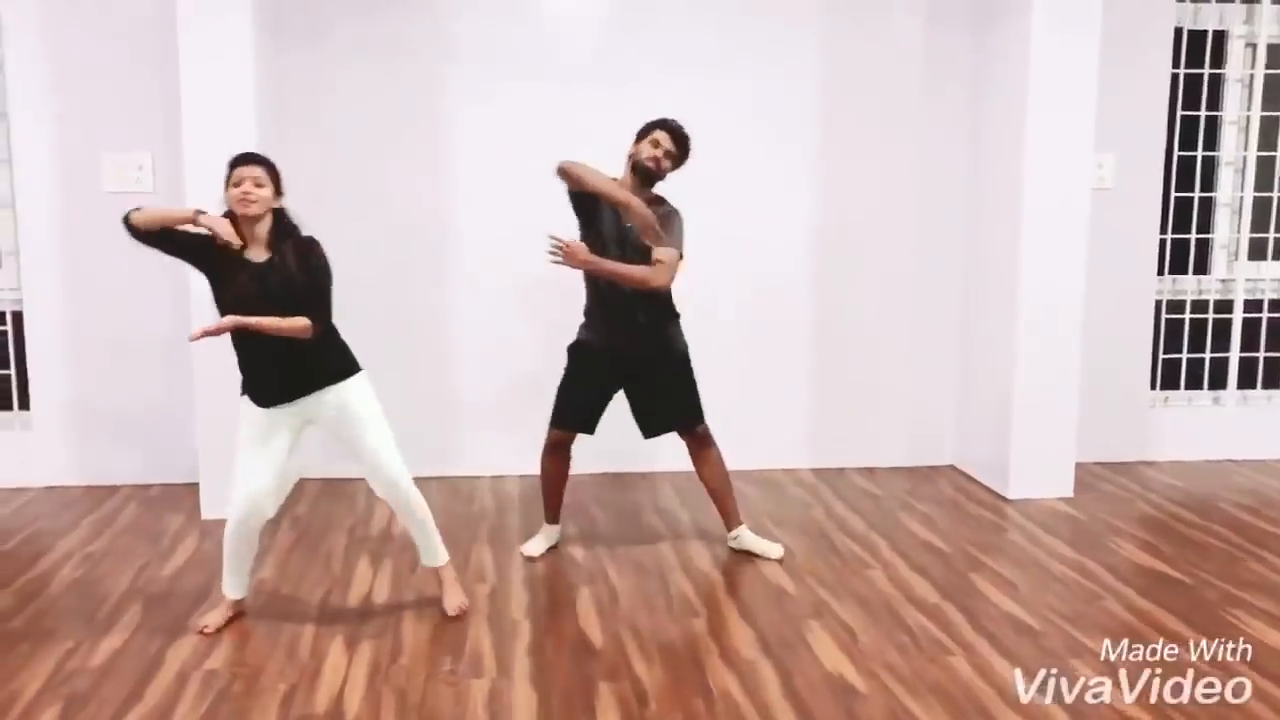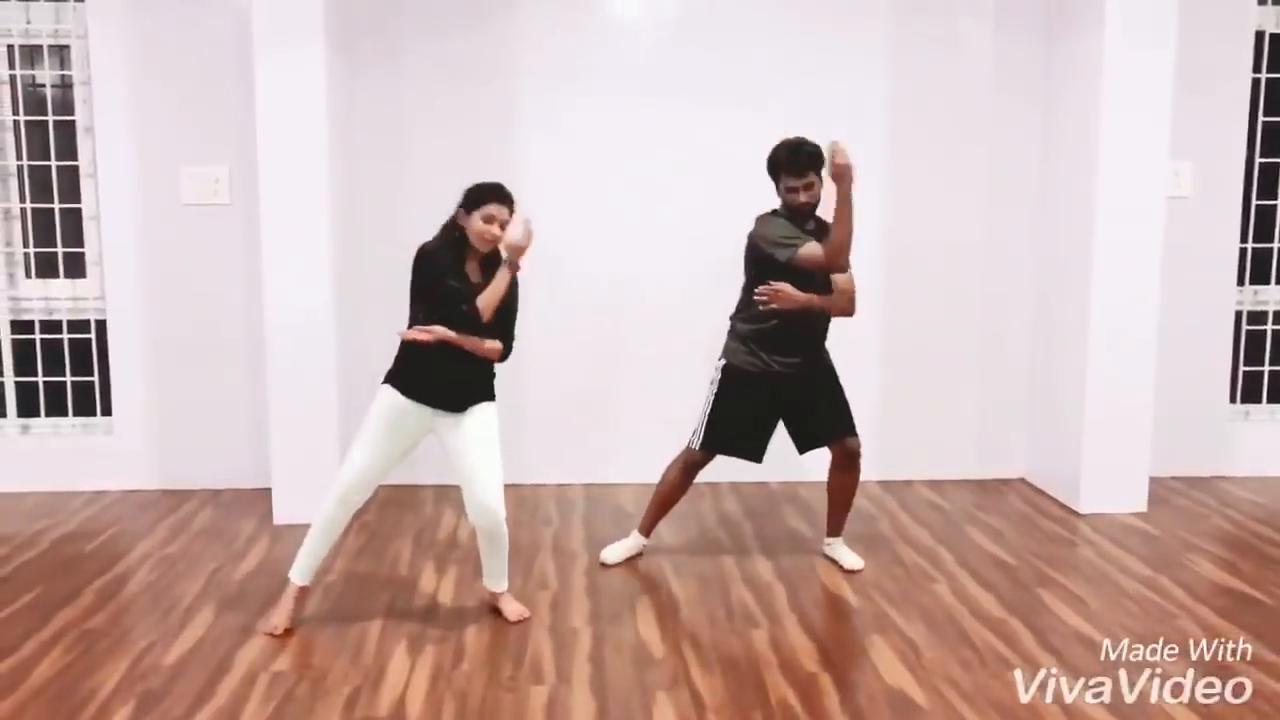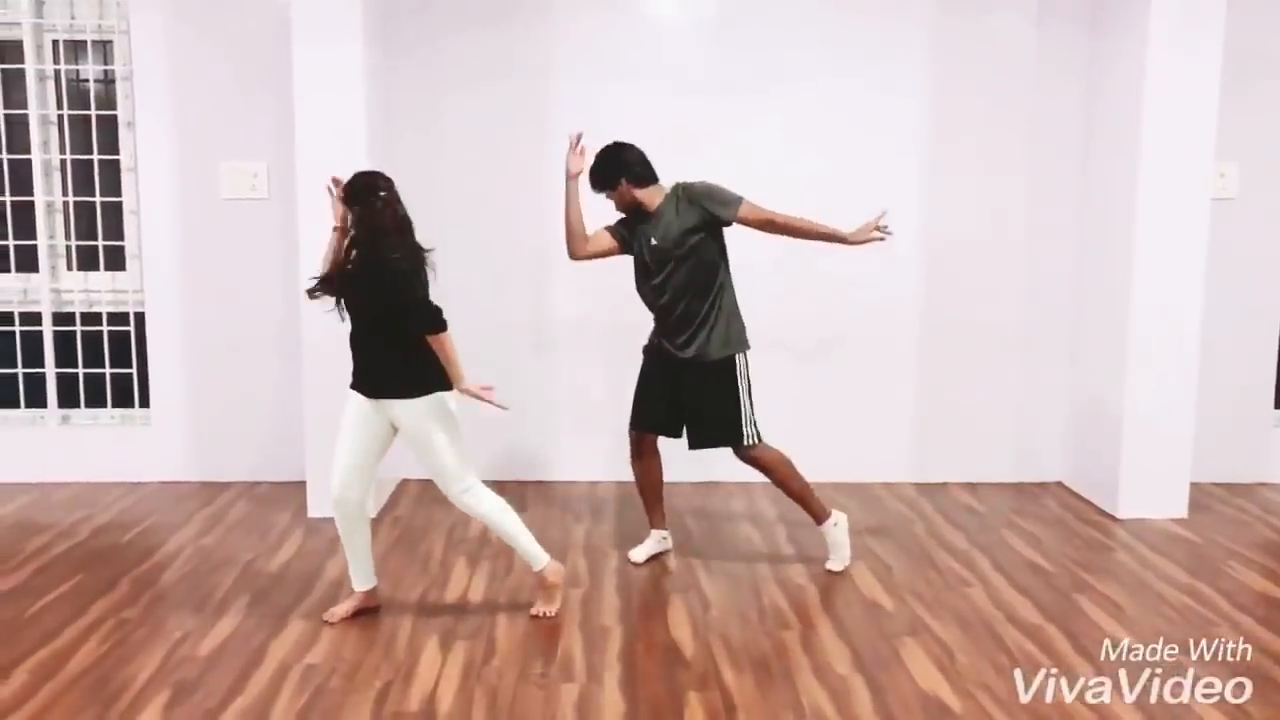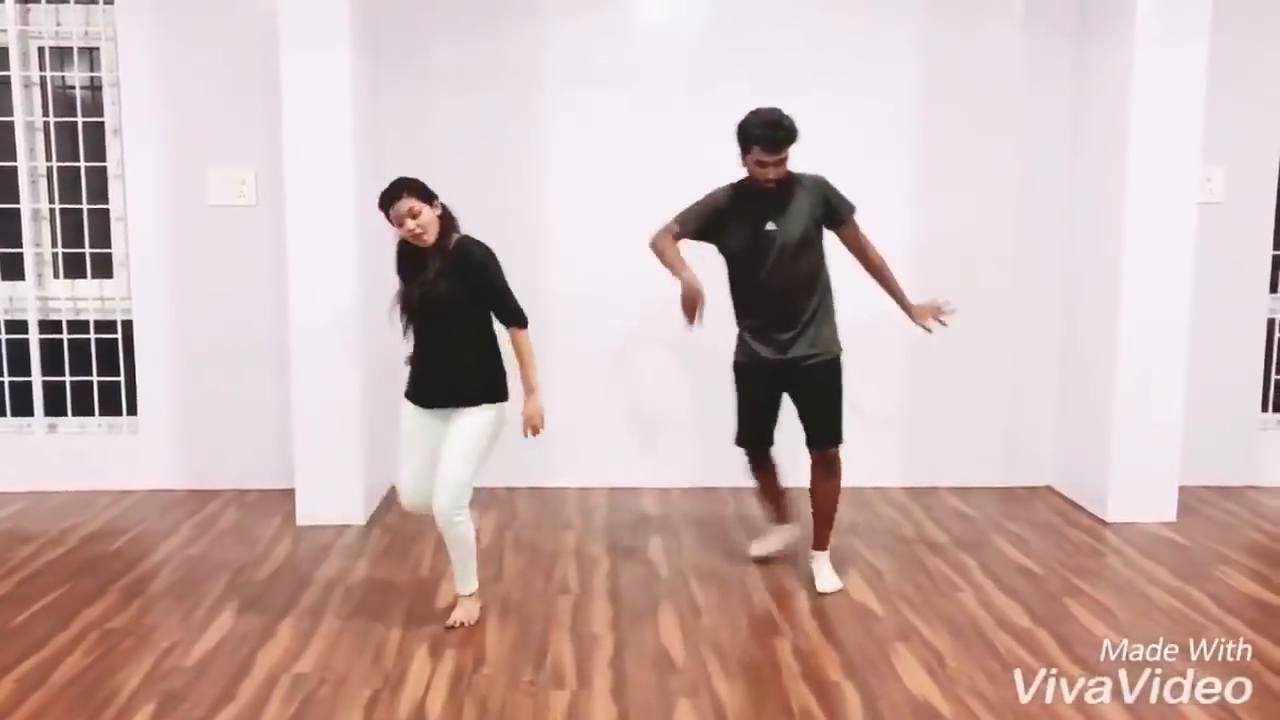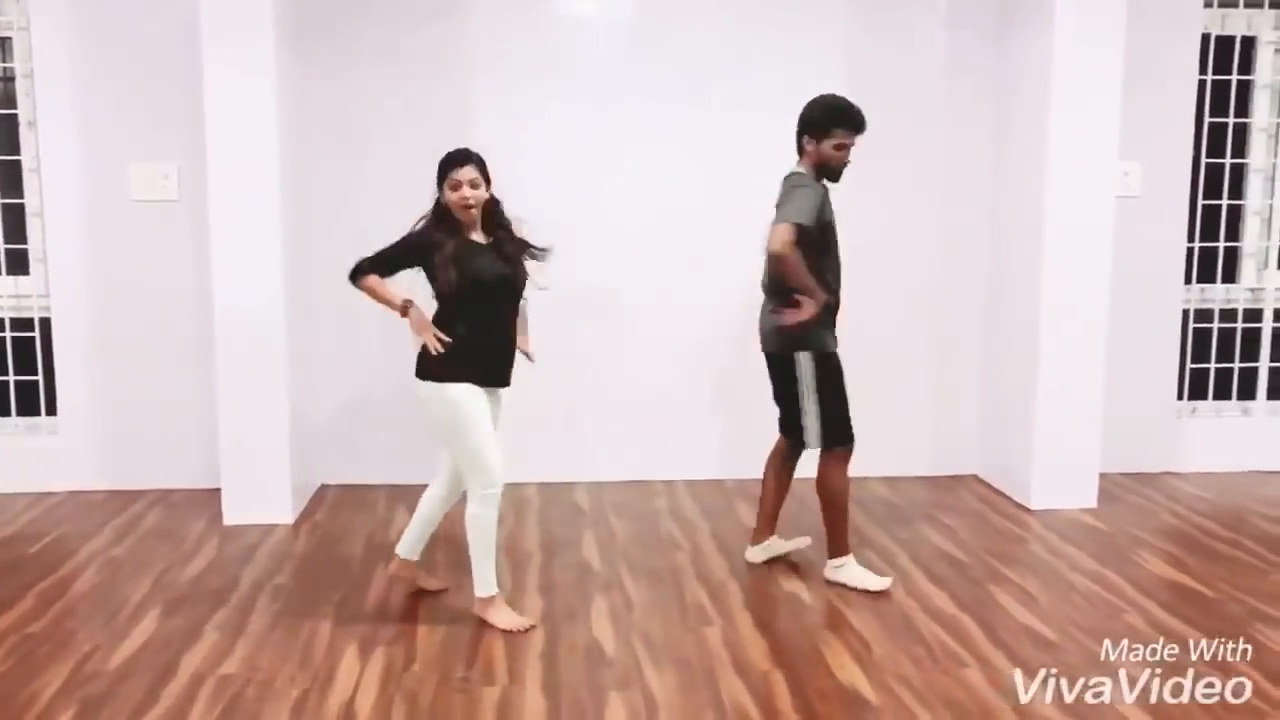
dt=1s
person 1, frame 1
left shoulder: (305, 251)
right shoulder: (213, 253)
left elbow: (313, 325)
right elbow: (135, 223)
left wrist: (240, 321)
right wrist: (199, 218)
left hip: (336, 385)
right hip: (268, 398)
left knee: (395, 481)
right knee: (248, 505)
left ankle: (443, 572)
right ankle: (232, 598)
person 1, frame 2
left shoulder: (501, 274)
right shoulder: (433, 258)
left elbow: (501, 347)
right elbow: (472, 317)
left wrist: (450, 335)
right wrist: (510, 263)
left hip: (471, 404)
right hip: (408, 395)
left knee: (488, 508)
right knee: (348, 490)
left ankle: (498, 590)
right ankle: (296, 587)
person 1, frame 3
left shoulder: (392, 258)
right shoulder: (368, 256)
left elbow: (430, 321)
right elbow: (328, 284)
left wrist: (459, 381)
right wrist: (340, 231)
left hip: (416, 393)
right hip: (368, 392)
left knee: (464, 490)
right knee: (345, 493)
left ankle: (547, 571)
right ankle: (364, 590)
person 1, frame 4
left shoulder: (472, 255)
right shoulder: (414, 264)
left elbow: (514, 319)
left wrist: (532, 391)
left hip: (477, 399)
right hip: (423, 397)
left knee: (448, 503)
right knee: (414, 496)
left ankle: (469, 593)
person 1, frame 5
left shoulder: (505, 239)
right shoulder: (433, 239)
left elbow: (513, 294)
right elbow: (363, 273)
left wrist: (520, 333)
right wrist: (410, 312)
left hip: (485, 376)
right hip: (451, 376)
left knee: (460, 475)
right knee: (486, 483)
left ankle: (407, 558)
right ankle: (487, 597)
person 2, frame 1
left shoulder: (668, 215)
right shoulder: (594, 195)
left elbow: (659, 279)
right elbow: (567, 169)
left wrist: (591, 262)
right wrist: (631, 205)
left hip: (658, 343)
right hip: (599, 341)
left knee: (697, 435)
right knee: (558, 436)
left ankle: (738, 531)
right ankle: (551, 528)
person 2, frame 2
left shoulder: (827, 231)
right shoulder: (768, 229)
left elbow: (847, 302)
right elbow: (832, 259)
left wrist: (803, 299)
right wrist: (845, 188)
left hip: (808, 363)
right hip: (749, 363)
left knee: (848, 448)
right knee: (696, 455)
left ankle: (833, 539)
right ankle: (639, 536)
person 2, frame 3
left shoulder: (696, 198)
right shoulder: (632, 227)
left elbow: (768, 220)
right elbow: (578, 248)
left wrist: (846, 237)
right wrist: (572, 180)
left hip: (718, 349)
right hip: (666, 349)
left knee: (747, 447)
right knee: (640, 437)
left ankle: (828, 521)
right ankle: (659, 533)
person 2, frame 4
left shoulder: (814, 193)
right shoulder: (724, 203)
left elbow: (860, 246)
right elbow: (661, 239)
left wrist: (907, 305)
right wrist: (685, 276)
left hip: (815, 348)
right hip: (756, 351)
left knee: (826, 452)
right knee: (755, 446)
left ankle: (821, 553)
right ankle: (782, 523)
person 2, frame 5
left shoulder: (798, 188)
right shoulder: (808, 192)
right elbow: (778, 245)
right wrist: (814, 296)
left hip: (787, 336)
right hip: (804, 339)
left knee: (794, 437)
right knee: (836, 446)
left ankle: (763, 539)
right ankle: (839, 560)
